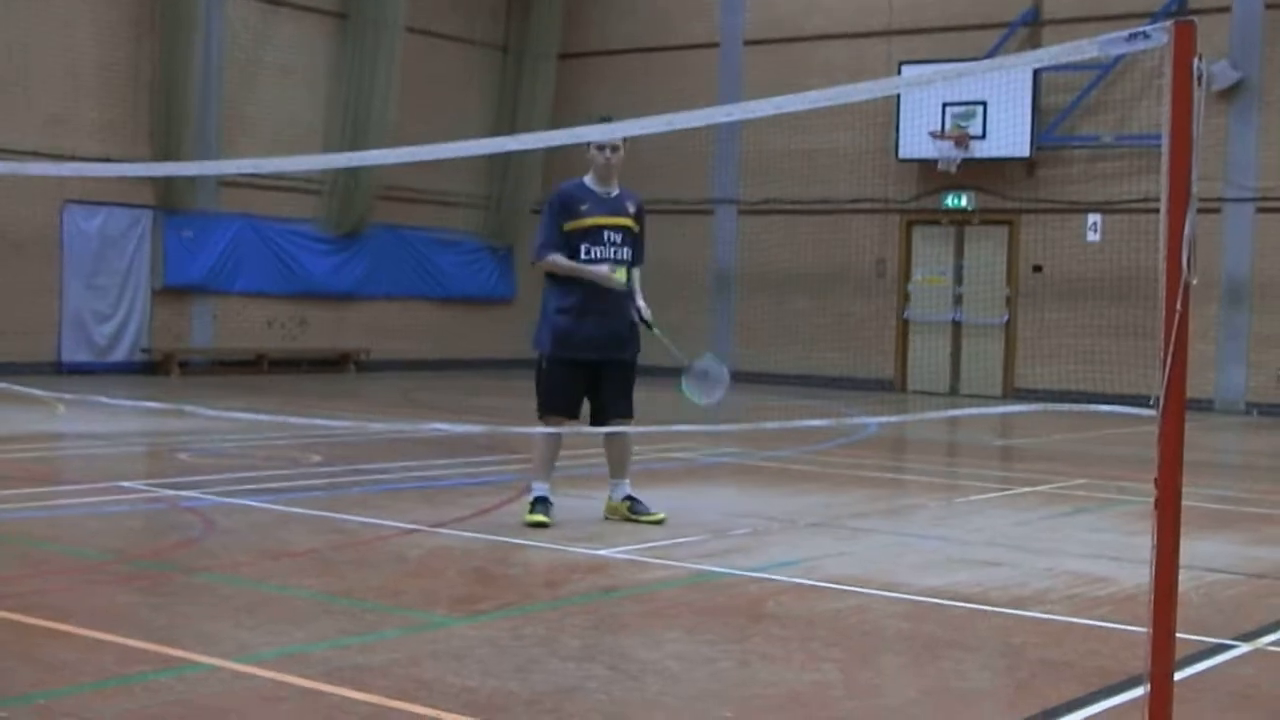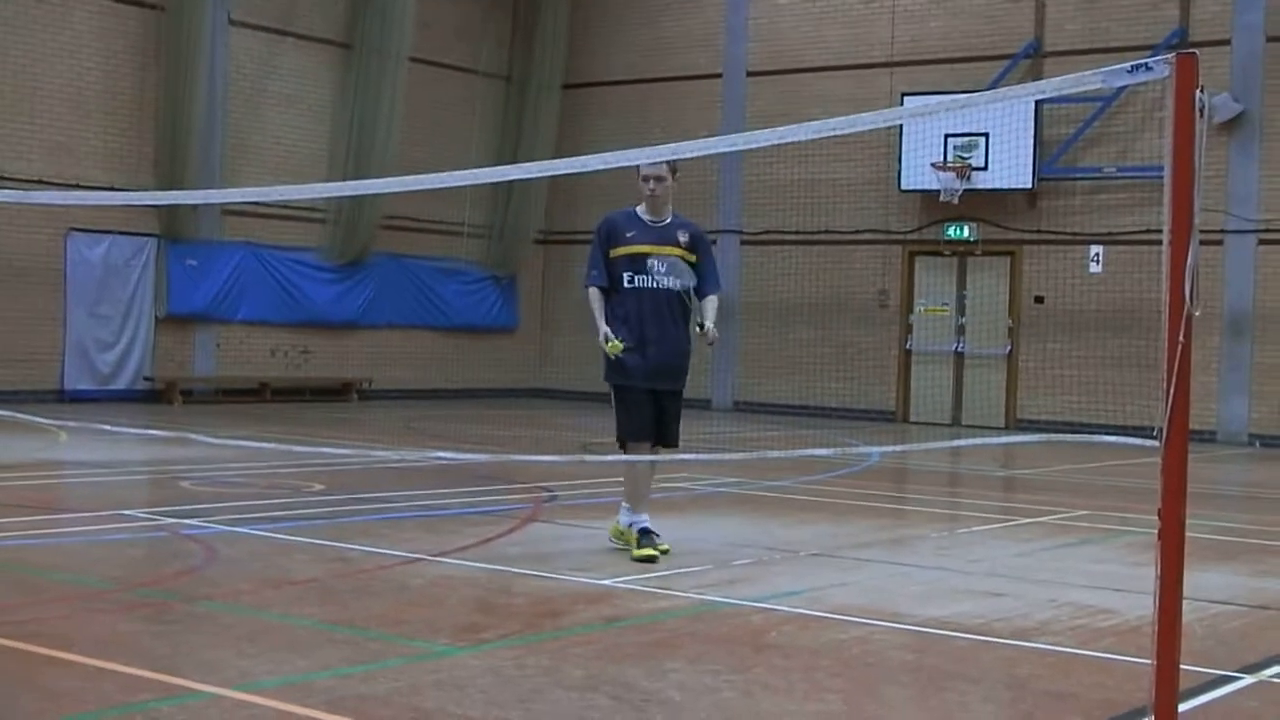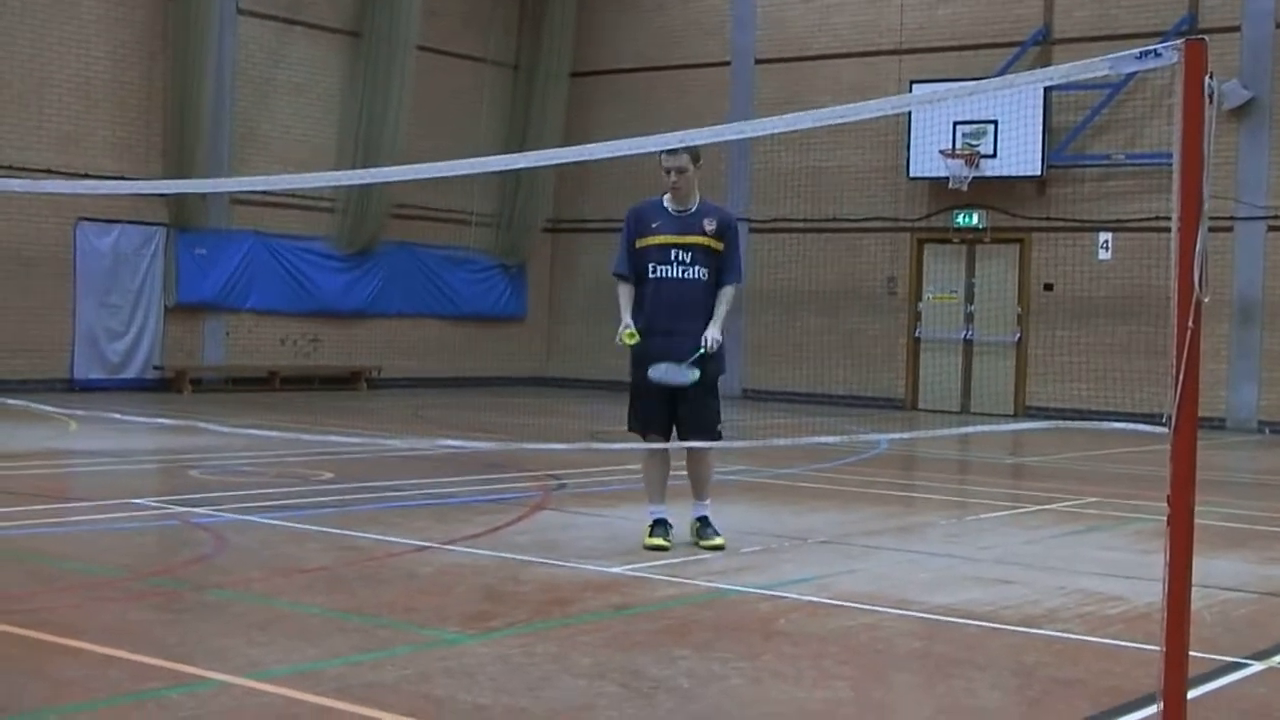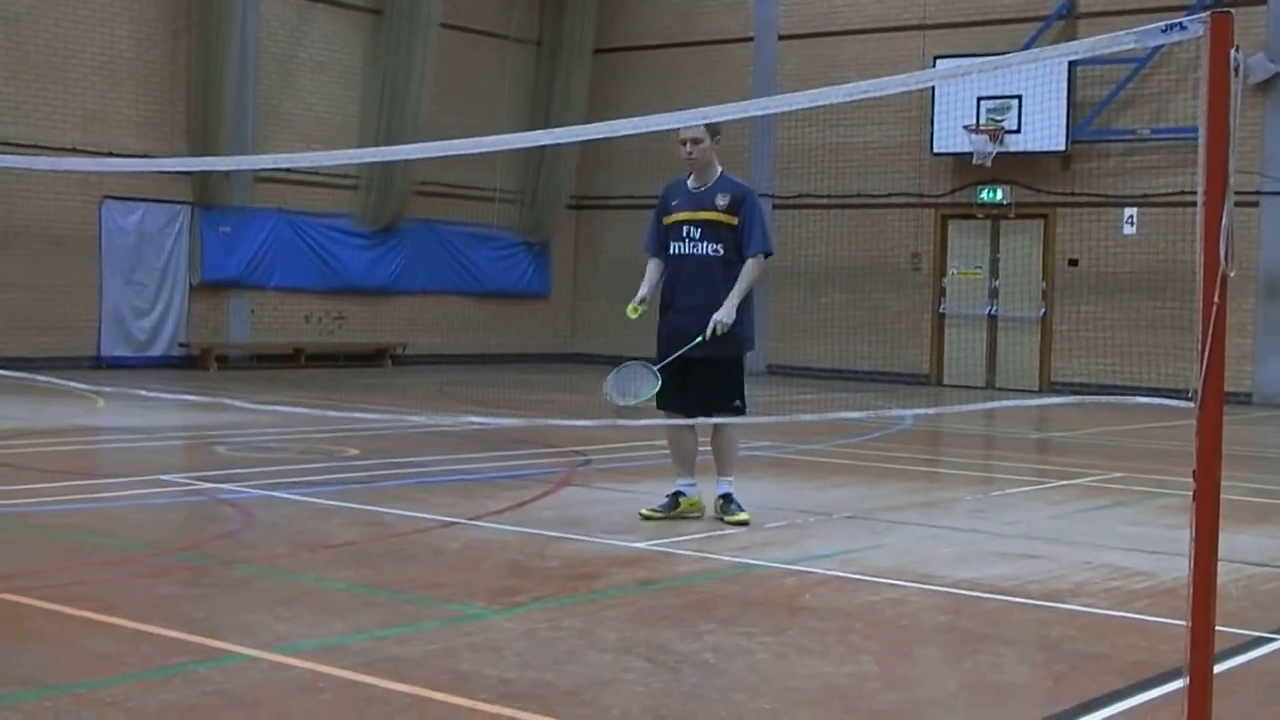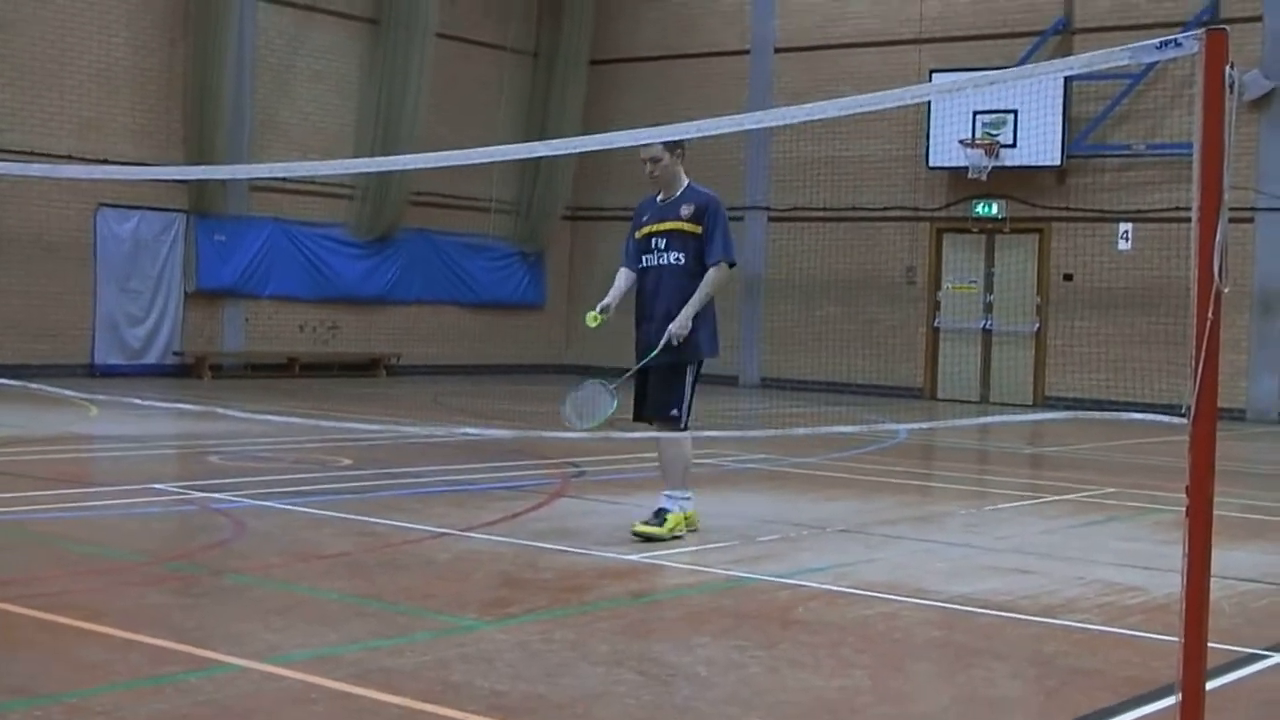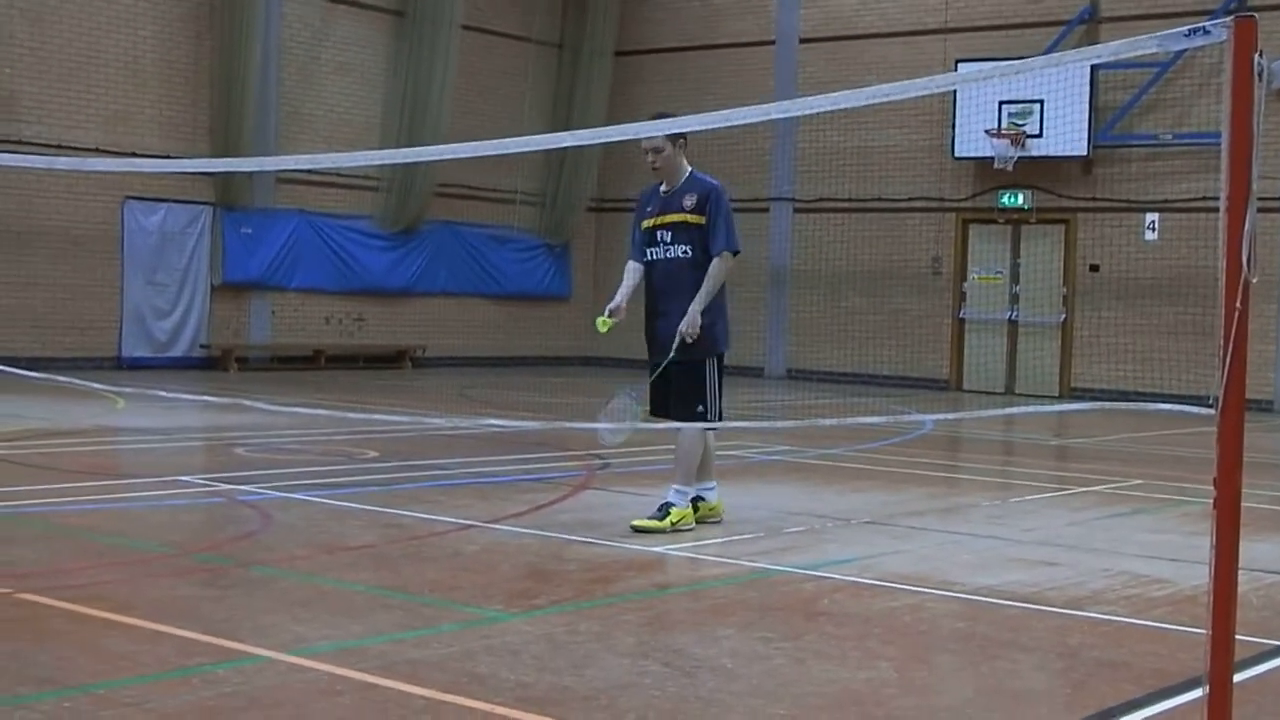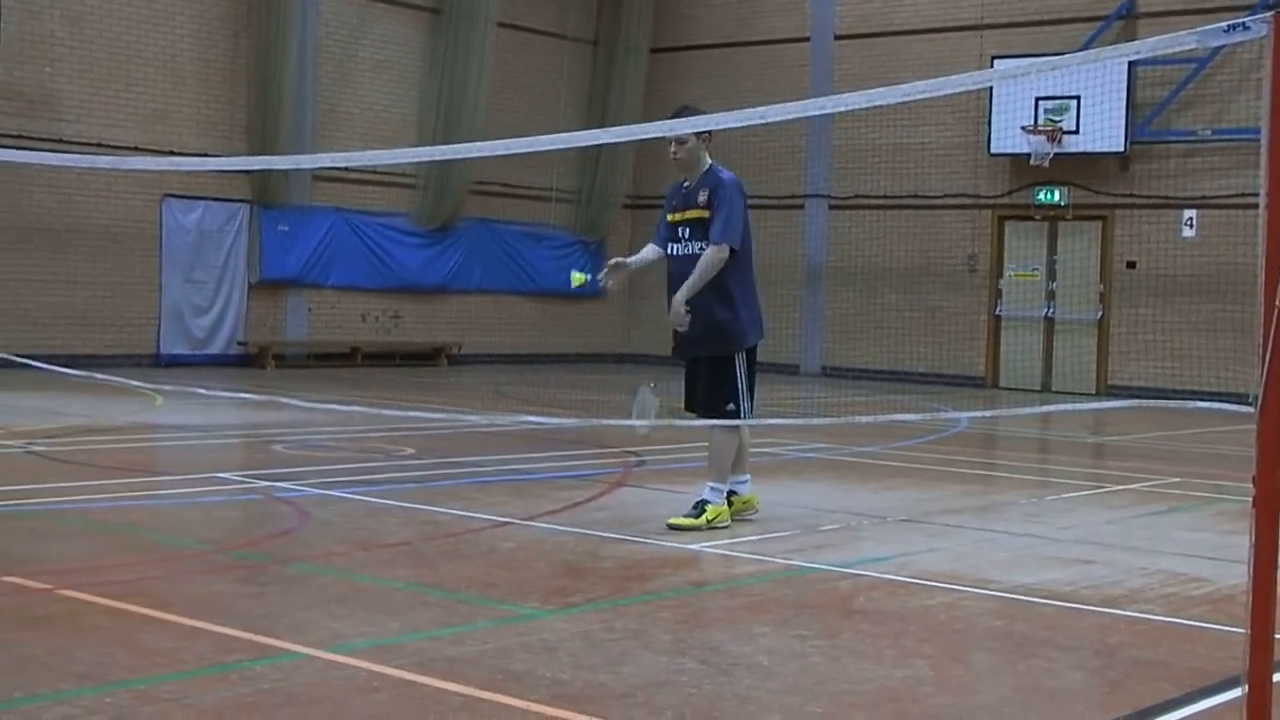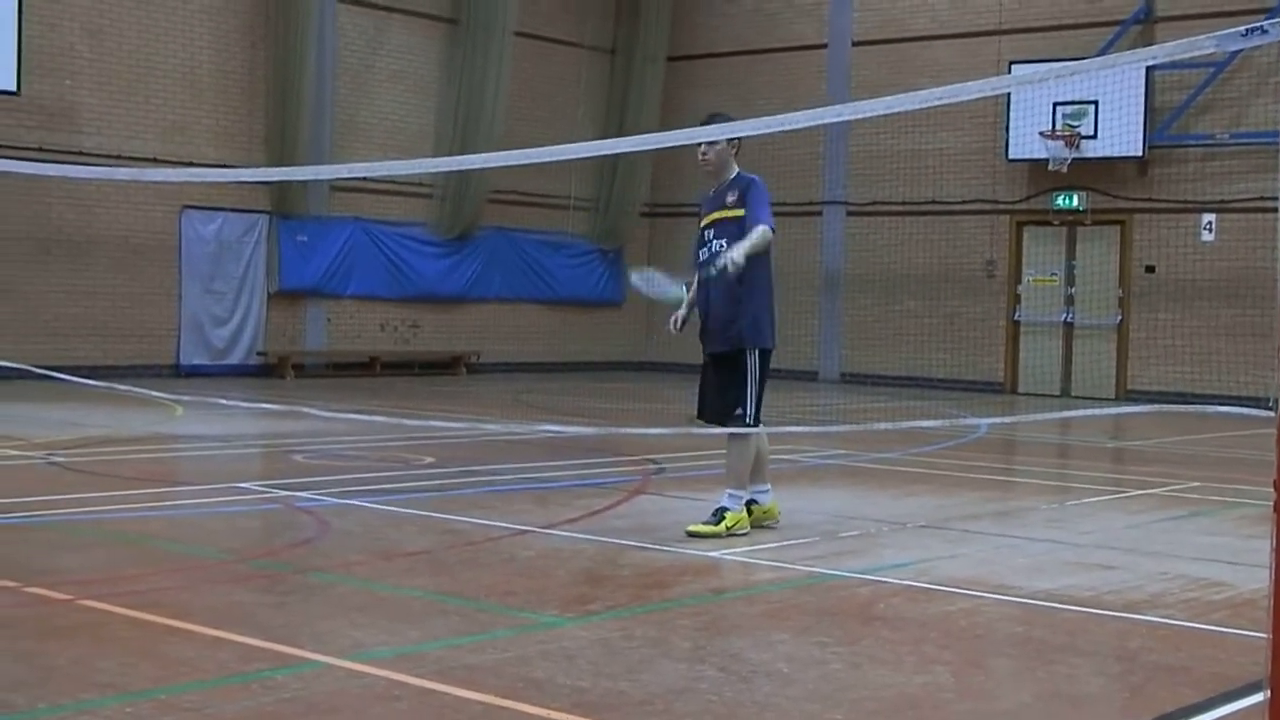
dt=0.5s
person 1, frame 1
left shoulder: (631, 205)
right shoulder: (565, 198)
right elbow: (545, 258)
left wrist: (635, 297)
right wrist: (589, 273)
left hip: (617, 333)
right hip: (569, 330)
left knee: (618, 417)
right knee: (556, 414)
left ankle: (621, 497)
right ankle: (540, 495)
person 1, frame 2
left shoulder: (691, 235)
right shoulder: (613, 226)
left elbow: (708, 289)
right elbow: (595, 284)
left wrist: (708, 322)
right wrist: (601, 324)
left hip: (670, 358)
right hip: (628, 355)
left knee: (655, 445)
right knee: (636, 442)
left ankle: (629, 521)
right ankle: (637, 527)
person 1, frame 3
left shoulder: (721, 221)
right shoulder: (640, 216)
left elbow: (728, 282)
right elbow: (626, 277)
left wrist: (716, 325)
right wrist: (626, 318)
left hip: (698, 350)
right hip: (651, 349)
left knee: (702, 436)
right knee: (653, 435)
left ankle: (702, 517)
right ankle: (657, 519)
person 1, frame 4
left shoulder: (740, 195)
right shoulder: (671, 195)
left elbow: (756, 257)
right elbow: (658, 255)
left wrist: (731, 305)
right wrist: (646, 290)
left hip: (721, 325)
right hip: (675, 324)
left knee: (724, 411)
right knee: (675, 409)
left ankle: (725, 493)
right ankle: (685, 493)
person 1, frame 5
left shoulder: (705, 204)
right shoulder: (643, 211)
left elbow: (719, 266)
right elbow: (631, 266)
left wrist: (686, 316)
right wrist: (612, 298)
left hip: (684, 333)
right hip: (650, 333)
left knee: (669, 418)
right knee: (666, 420)
left ankle: (672, 509)
right ankle: (683, 506)
person 1, frame 6
left shoulder: (709, 192)
right shoulder: (646, 201)
left elbow: (724, 256)
right elbow: (638, 258)
left wrist: (696, 311)
right wrist: (622, 297)
left hip: (698, 327)
right hip: (661, 328)
left knee: (692, 413)
right knee: (689, 414)
left ankle: (678, 503)
right ankle: (706, 498)
person 1, frame 7
left shoulder: (725, 185)
right shoulder: (675, 193)
left elbow: (720, 248)
right elbow: (662, 245)
left wrist: (683, 295)
right wrist: (629, 262)
left hip: (729, 321)
right hip: (696, 324)
left knee: (725, 409)
right knee: (722, 410)
left ankle: (714, 501)
right ankle: (740, 491)
person 1, frame 8
left shoulder: (751, 188)
right shoulder: (709, 202)
left elbow: (764, 231)
left wrist: (743, 248)
right wrist: (686, 306)
left hip: (746, 325)
right hip: (718, 327)
left knee: (740, 416)
right knee: (739, 418)
left ankle: (733, 508)
right ankle: (762, 501)
